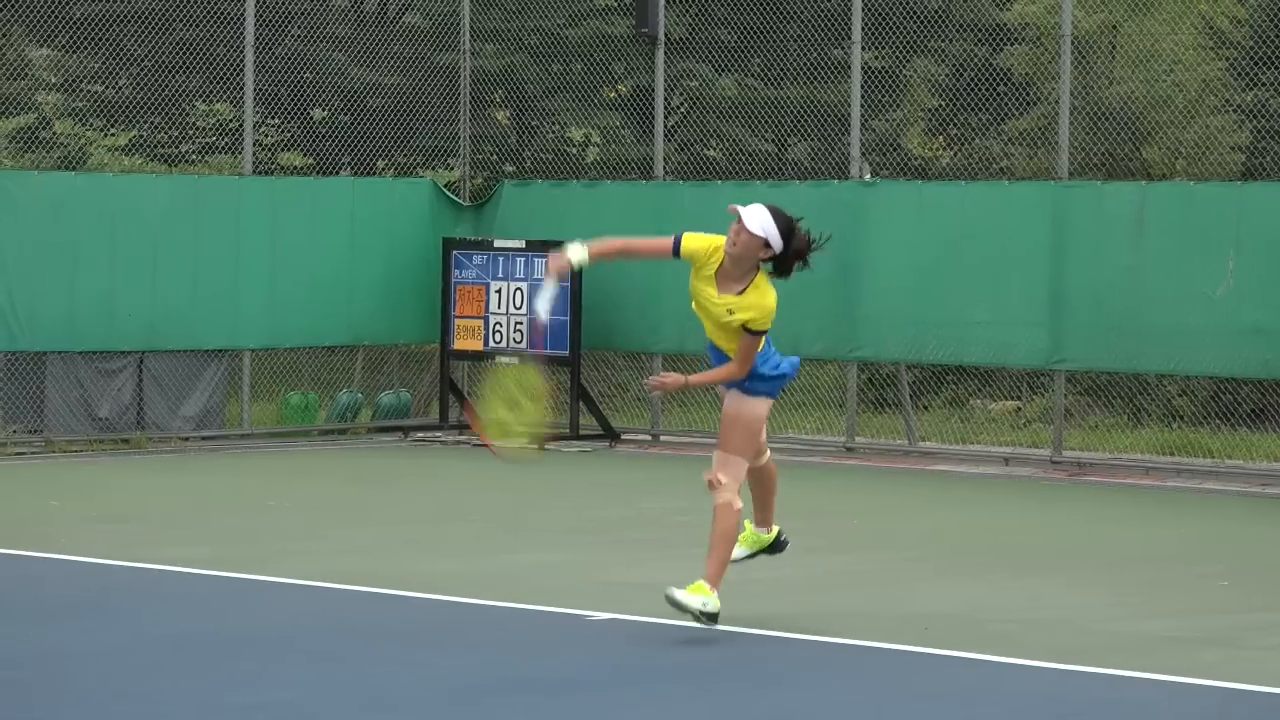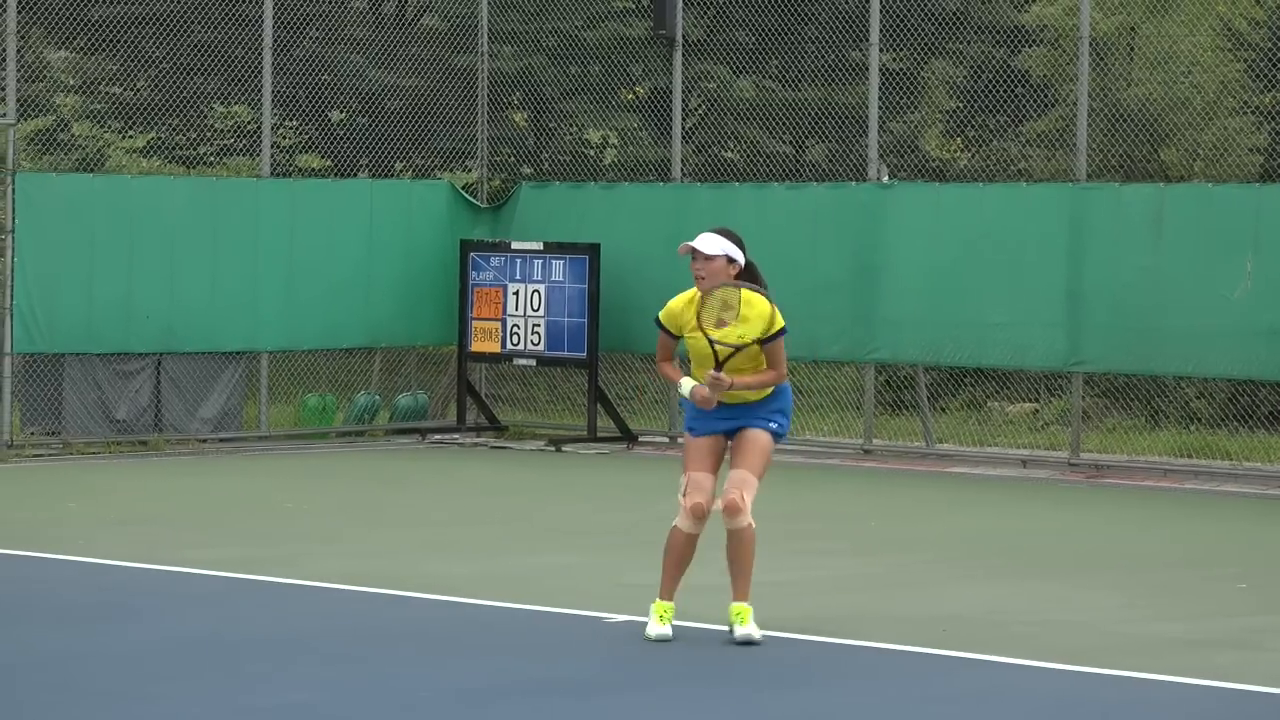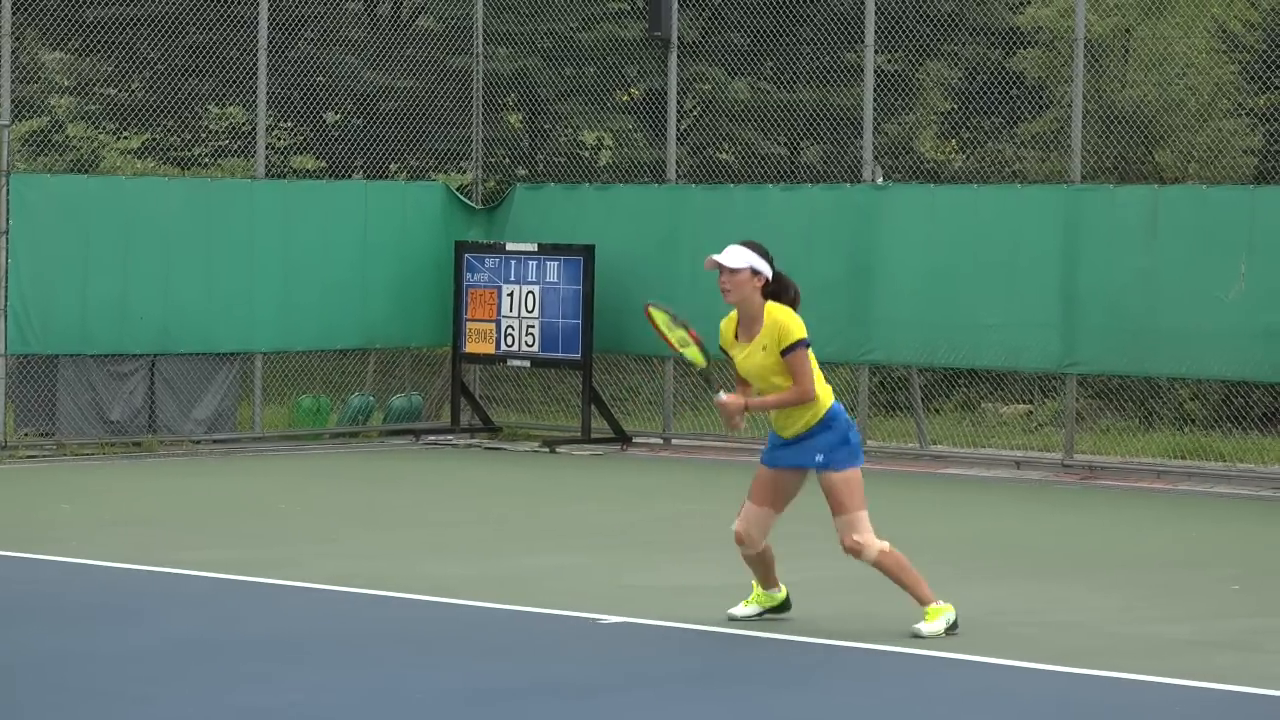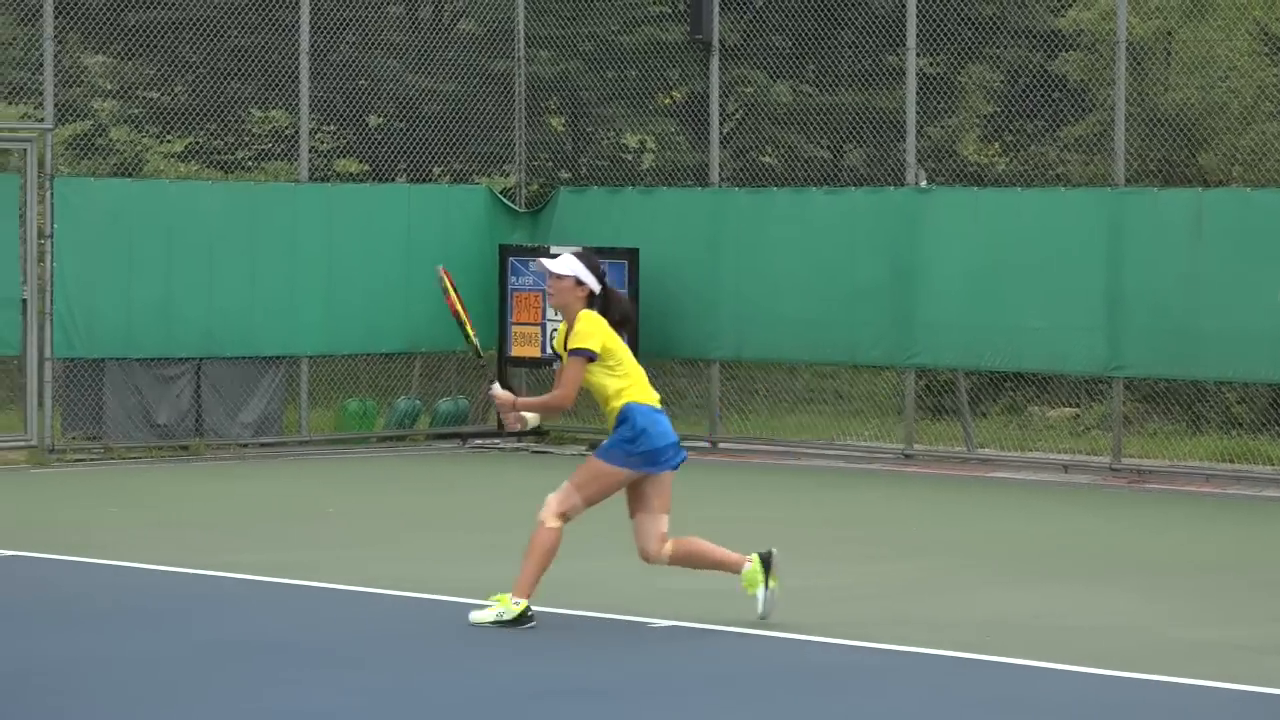
dt=0.5s
person 1, frame 1
left shoulder: (761, 300)
right shoulder: (705, 249)
left elbow: (741, 369)
right elbow: (633, 246)
left wrist: (684, 382)
right wrist: (576, 253)
left hip: (753, 372)
right hip: (721, 359)
left knee: (723, 481)
right knee: (751, 449)
left ankle: (706, 595)
right ankle: (765, 532)
person 1, frame 2
left shoulder: (762, 310)
right shoulder: (679, 308)
left elbow: (779, 374)
right elbow: (663, 361)
left wrist: (731, 382)
right wrist: (690, 388)
left hip: (760, 406)
right hip: (708, 407)
left knee: (734, 504)
right knee: (693, 508)
left ankle: (740, 609)
right ankle: (663, 606)
person 1, frame 3
left shoulder: (783, 322)
right shoulder: (728, 328)
left elbow: (806, 392)
left wrist: (746, 404)
right wrist: (736, 408)
left hip: (825, 430)
right hip: (788, 437)
left knee: (859, 542)
right knee: (746, 534)
left ankle: (936, 607)
right ankle: (770, 591)
person 1, frame 4
left shoulder: (587, 326)
right shoulder: (568, 331)
left elbow: (564, 399)
right elbow: (561, 395)
left wrist: (514, 402)
right wrist: (524, 414)
left hip: (639, 429)
right hip: (650, 432)
left knee: (553, 511)
right knee: (654, 548)
left ankle: (517, 603)
right ankle: (752, 567)
